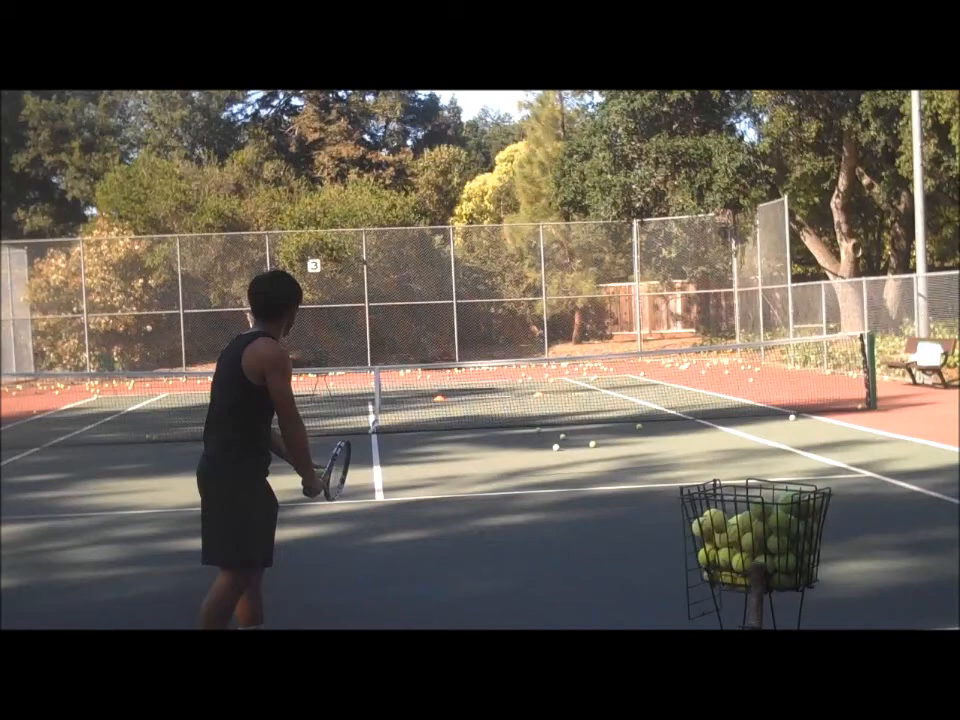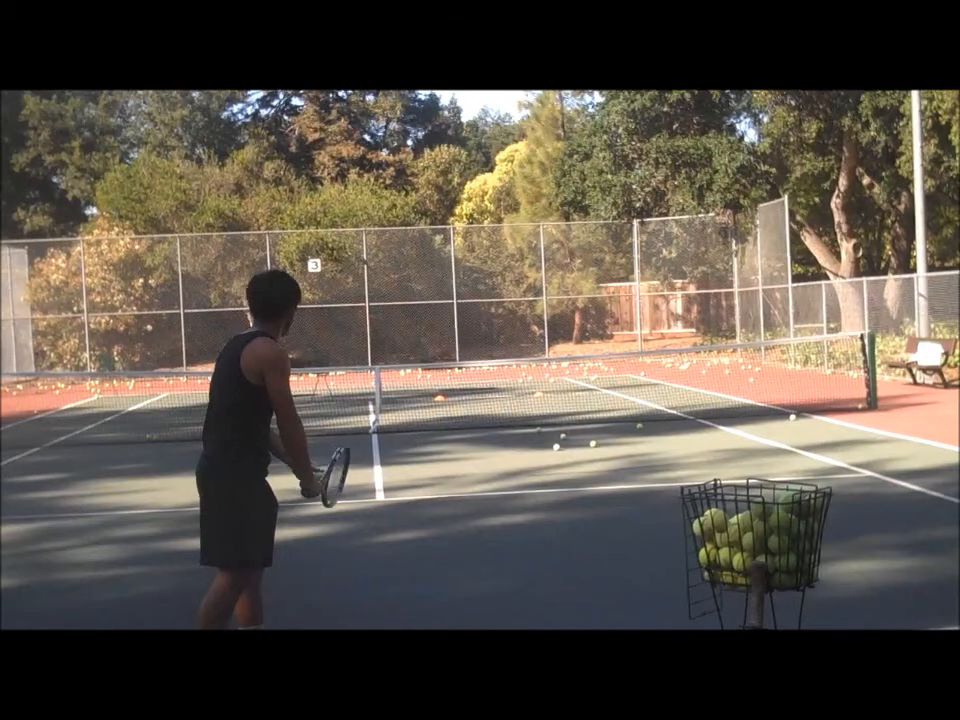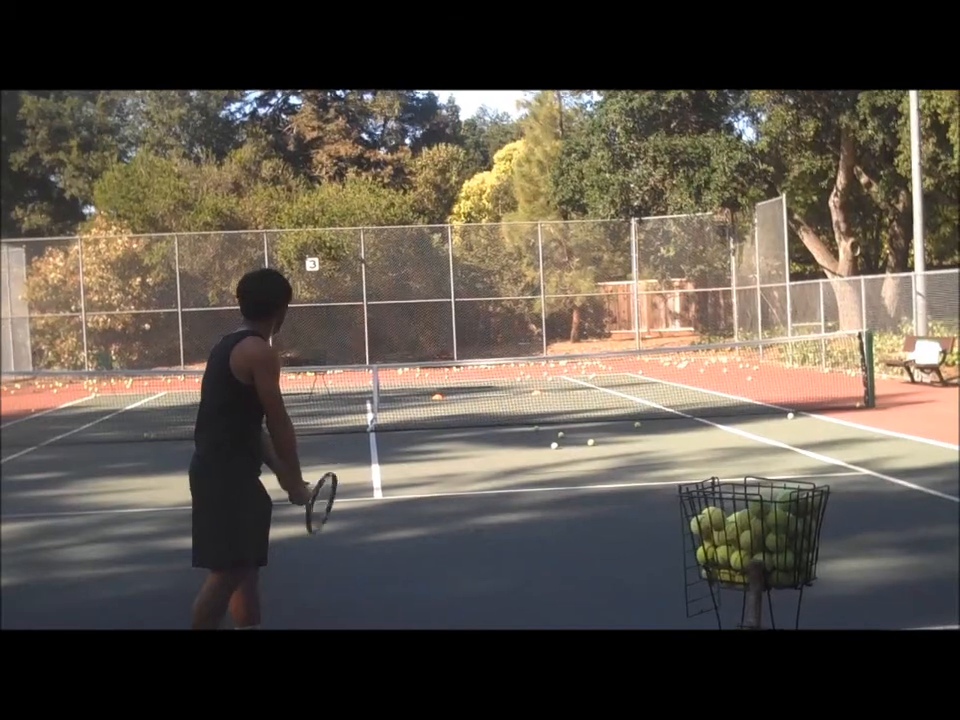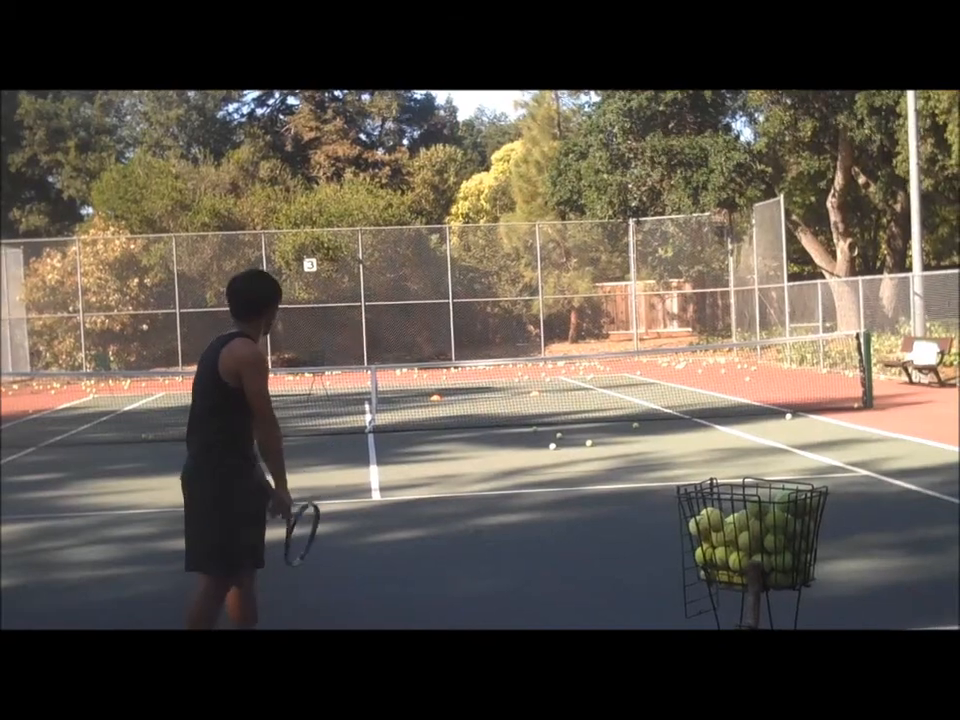
dt=0.1s
person 1, frame 1
left shoulder: (239, 347)
right shoulder: (271, 353)
right elbow: (289, 422)
left wrist: (297, 464)
right wrist: (309, 474)
left hip: (228, 470)
right hip: (234, 476)
left knee: (250, 567)
right knee: (235, 572)
person 1, frame 2
left shoulder: (238, 347)
right shoulder: (269, 353)
right elbow: (288, 422)
left wrist: (296, 467)
right wrist: (307, 477)
left hip: (227, 470)
right hip: (234, 476)
left knee: (250, 567)
right knee: (234, 572)
person 1, frame 3
left shoulder: (230, 346)
right shoulder: (259, 352)
right elbow: (277, 422)
left wrist: (280, 469)
right wrist: (296, 479)
left hip: (220, 471)
right hip: (226, 476)
left knee: (246, 567)
right knee: (225, 573)
left ankle: (248, 629)
person 1, frame 4
left shoulder: (222, 348)
right shoulder: (248, 354)
right elbow: (265, 425)
left wrist: (261, 481)
right wrist: (280, 487)
left hip: (214, 474)
right hip: (219, 479)
left knee: (242, 570)
right knee: (217, 576)
